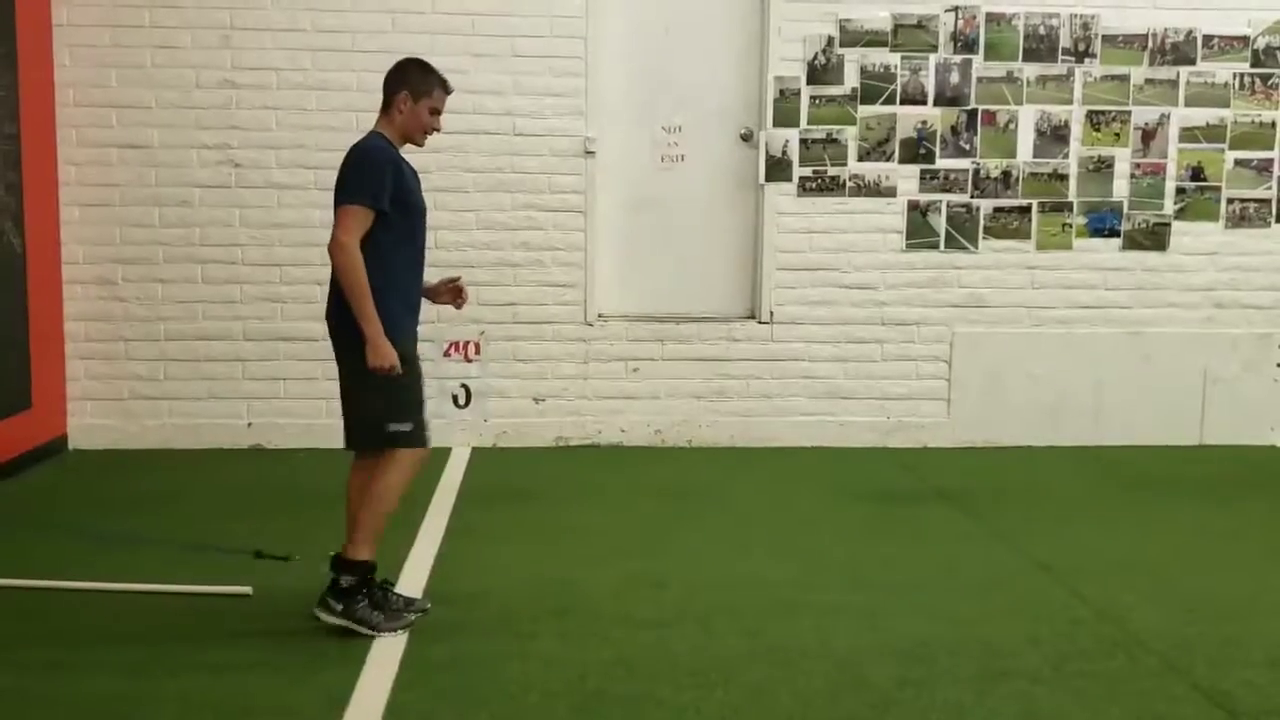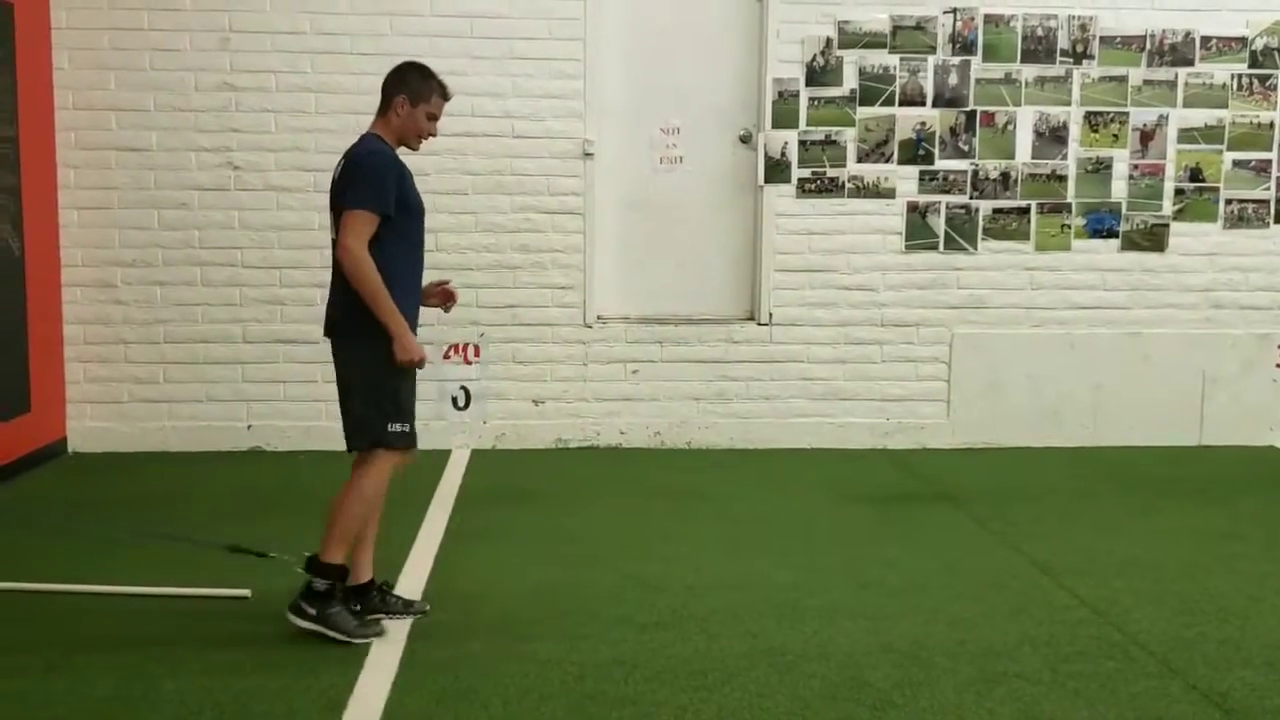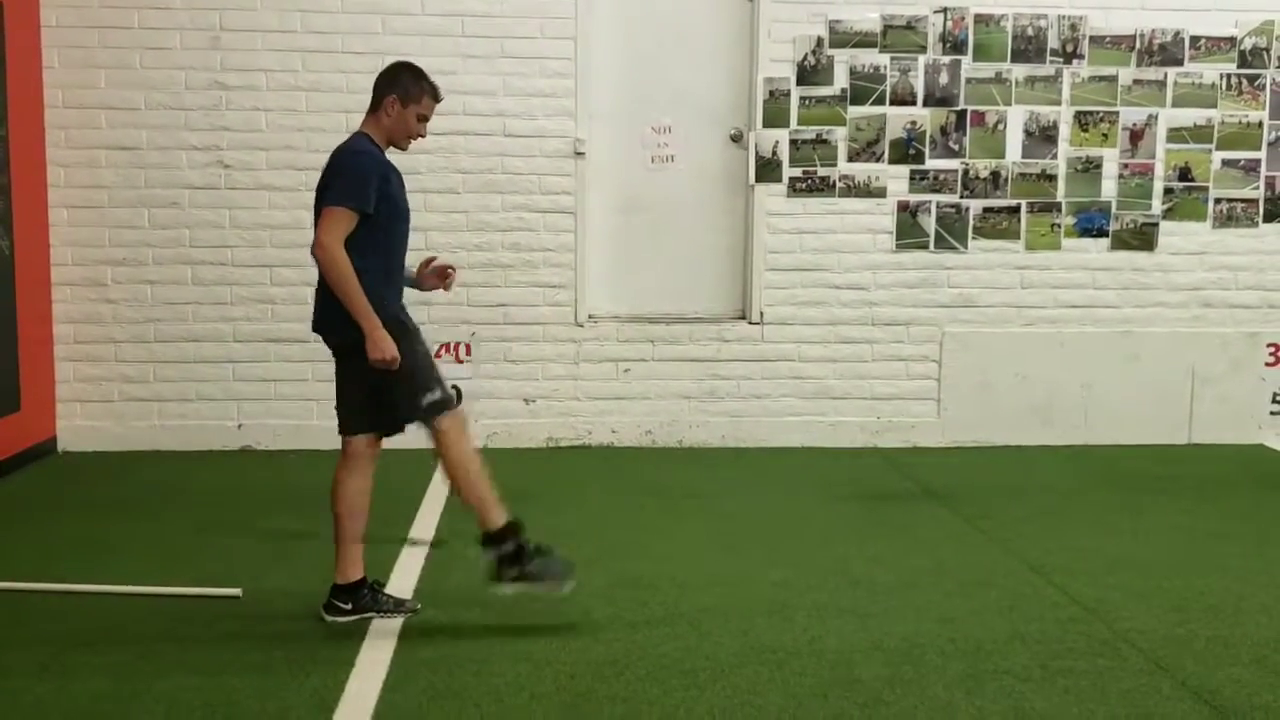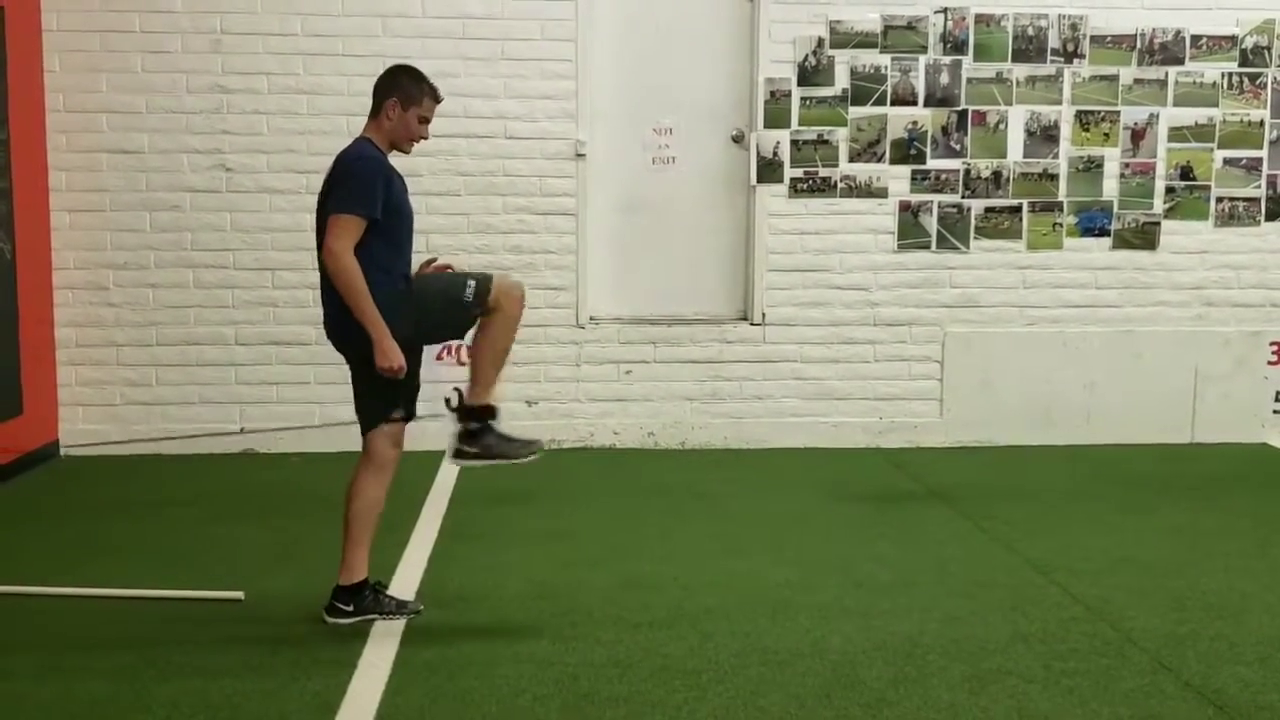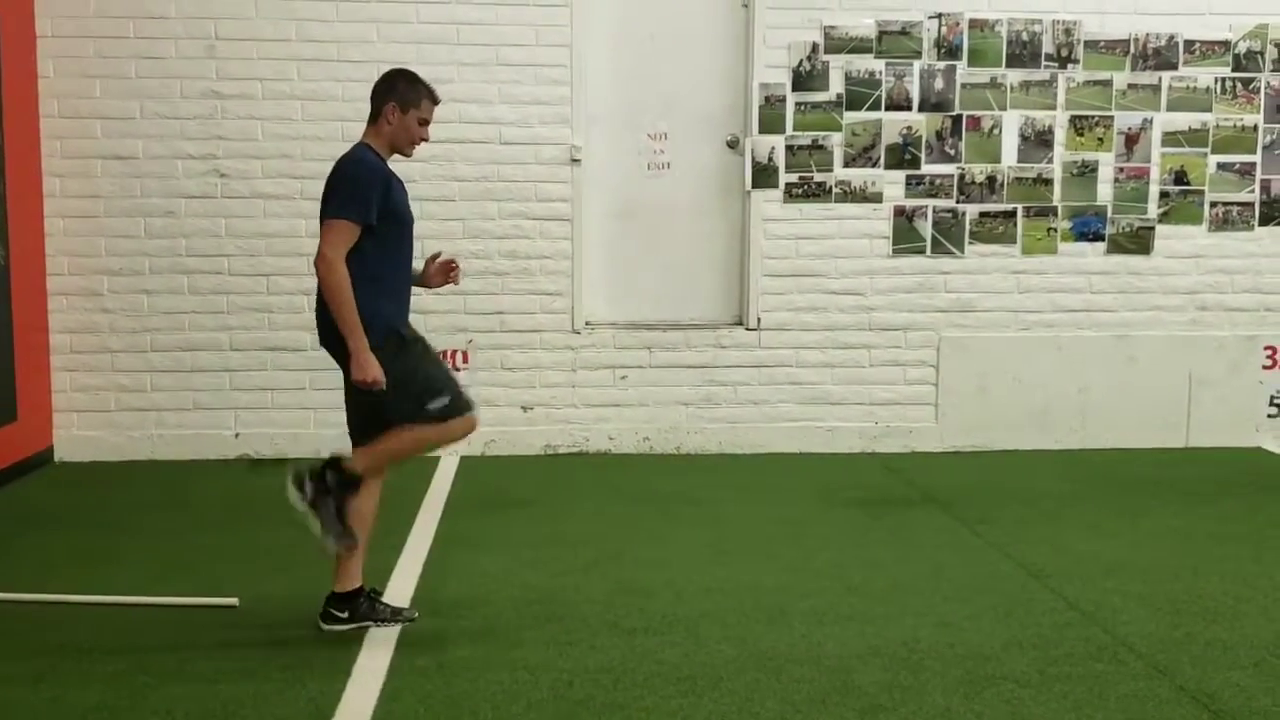
dt=1s
person 1, frame 1
left shoulder: (389, 162)
right shoulder: (372, 157)
right elbow: (344, 245)
left wrist: (426, 291)
right wrist: (375, 335)
left hip: (388, 326)
right hip: (374, 331)
left knee: (378, 455)
right knee: (401, 452)
left ankle: (362, 582)
right ankle: (347, 586)
person 1, frame 2
left shoulder: (371, 161)
right shoulder: (375, 162)
right elbow: (351, 250)
left wrist: (416, 294)
right wrist: (400, 329)
left hip: (369, 332)
right hip: (375, 338)
left knee: (376, 455)
right knee: (385, 455)
left ankle: (357, 587)
right ankle: (320, 591)
person 1, frame 3
left shoulder: (372, 162)
right shoulder: (358, 160)
right elbow: (327, 245)
left wrist: (413, 277)
right wrist: (375, 330)
left hip: (362, 322)
right hip: (366, 322)
left knee: (360, 448)
right knee: (448, 424)
left ankle: (349, 588)
right ankle: (509, 549)
person 1, frame 4
left shoulder: (371, 166)
right shoulder: (362, 165)
right elbow: (337, 253)
left wrist: (413, 281)
right wrist: (383, 338)
left hip: (380, 315)
right hip: (377, 317)
left knee: (383, 448)
right knee: (507, 295)
left ankle: (352, 590)
right ankle: (476, 426)
person 1, frame 5
left shoulder: (376, 173)
right shoulder: (361, 170)
right elbow: (330, 260)
left wrist: (421, 277)
right wrist: (360, 350)
left hip: (379, 330)
right hip: (369, 335)
left knee: (374, 458)
right knee: (456, 419)
left ankle: (347, 597)
right ankle: (329, 479)
